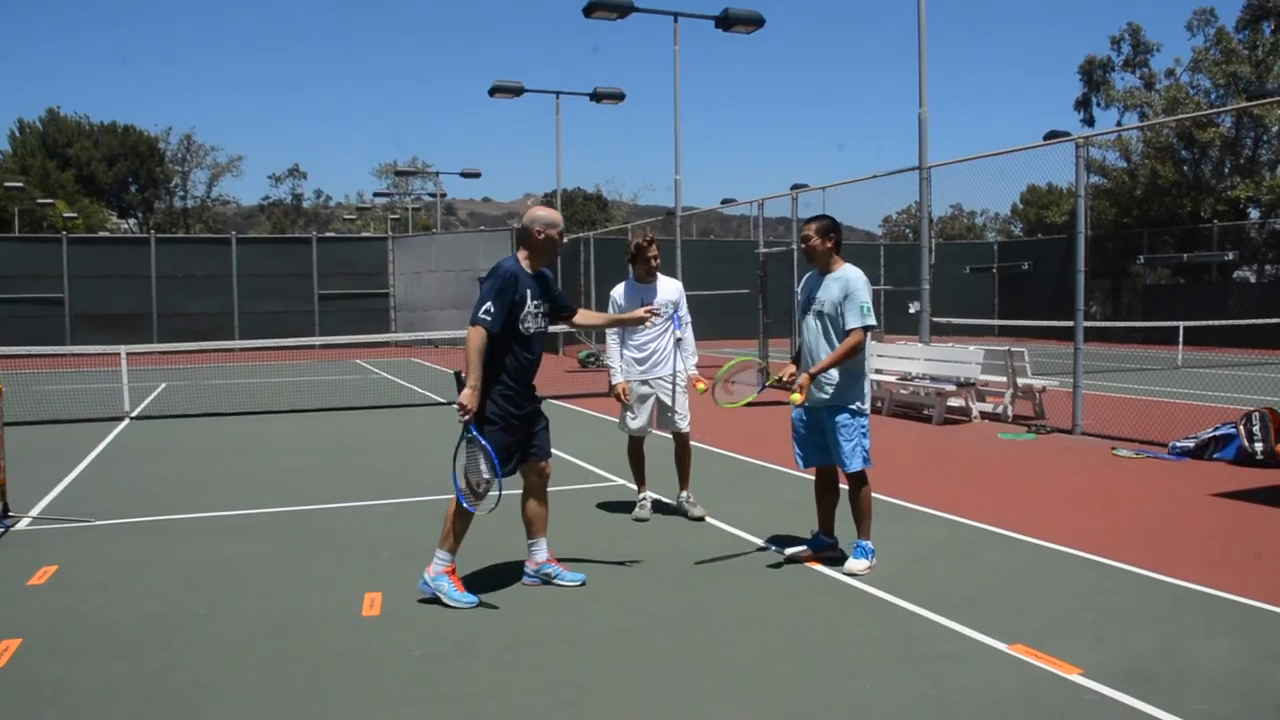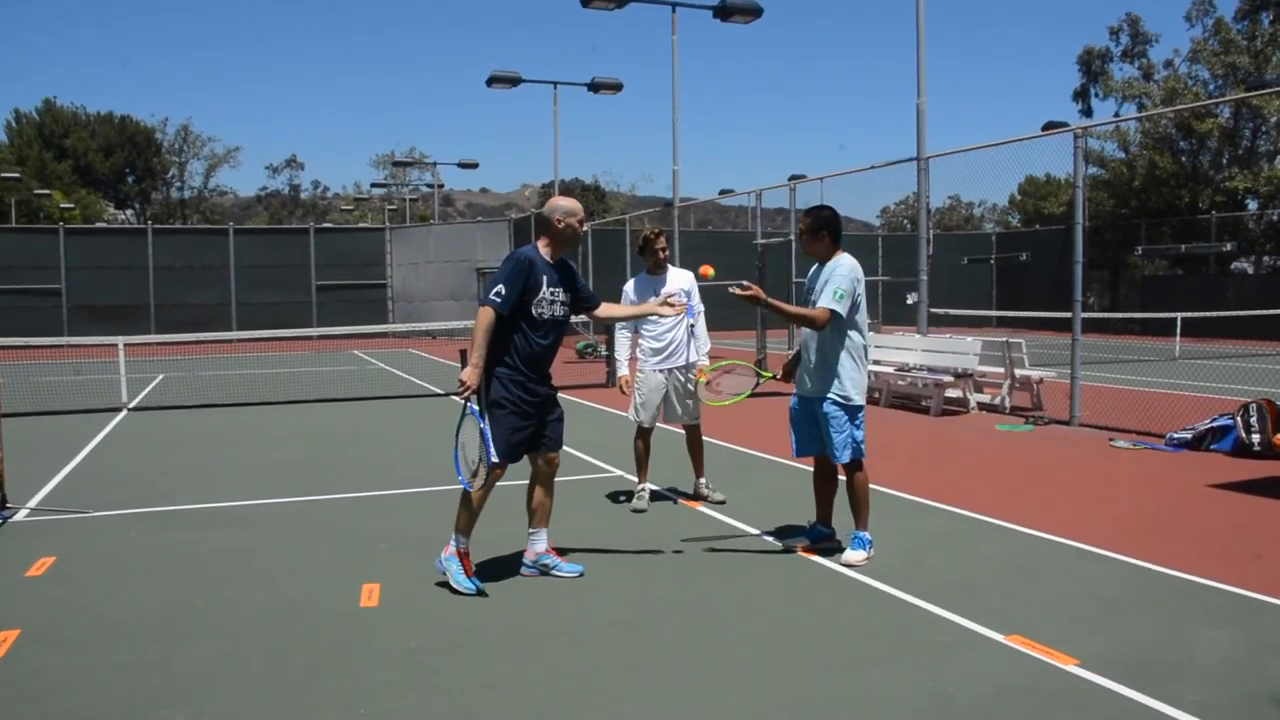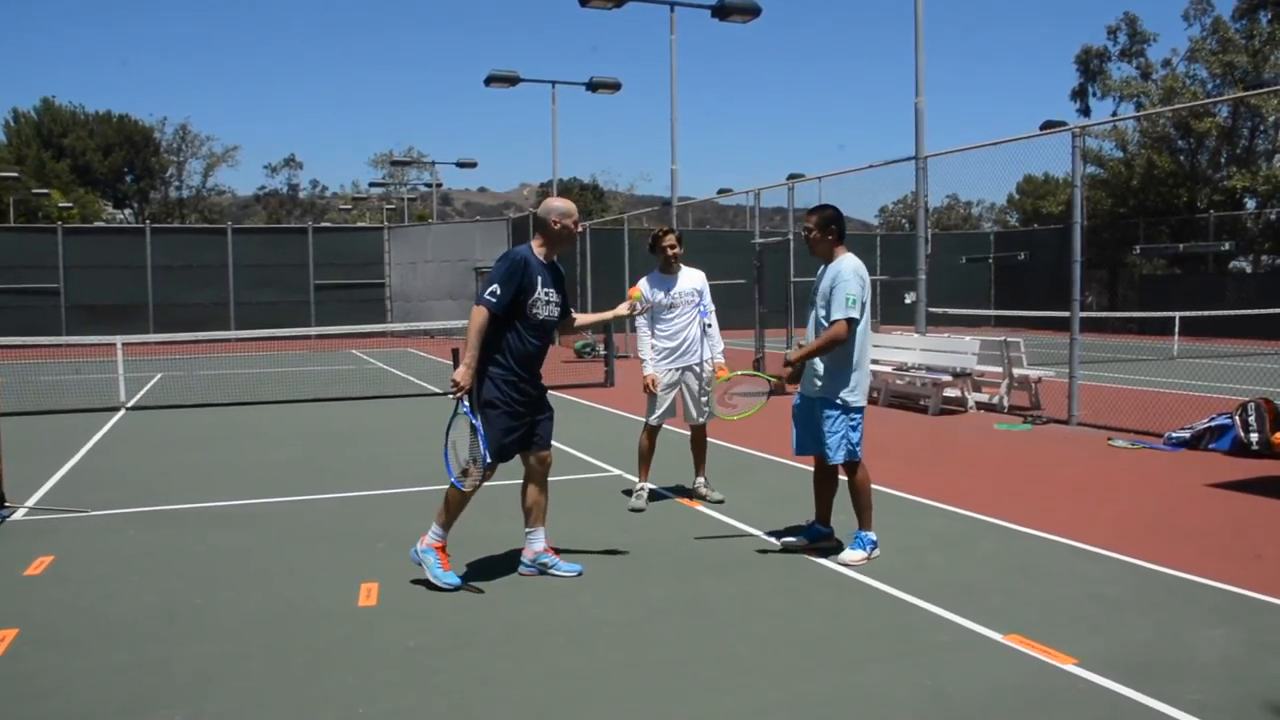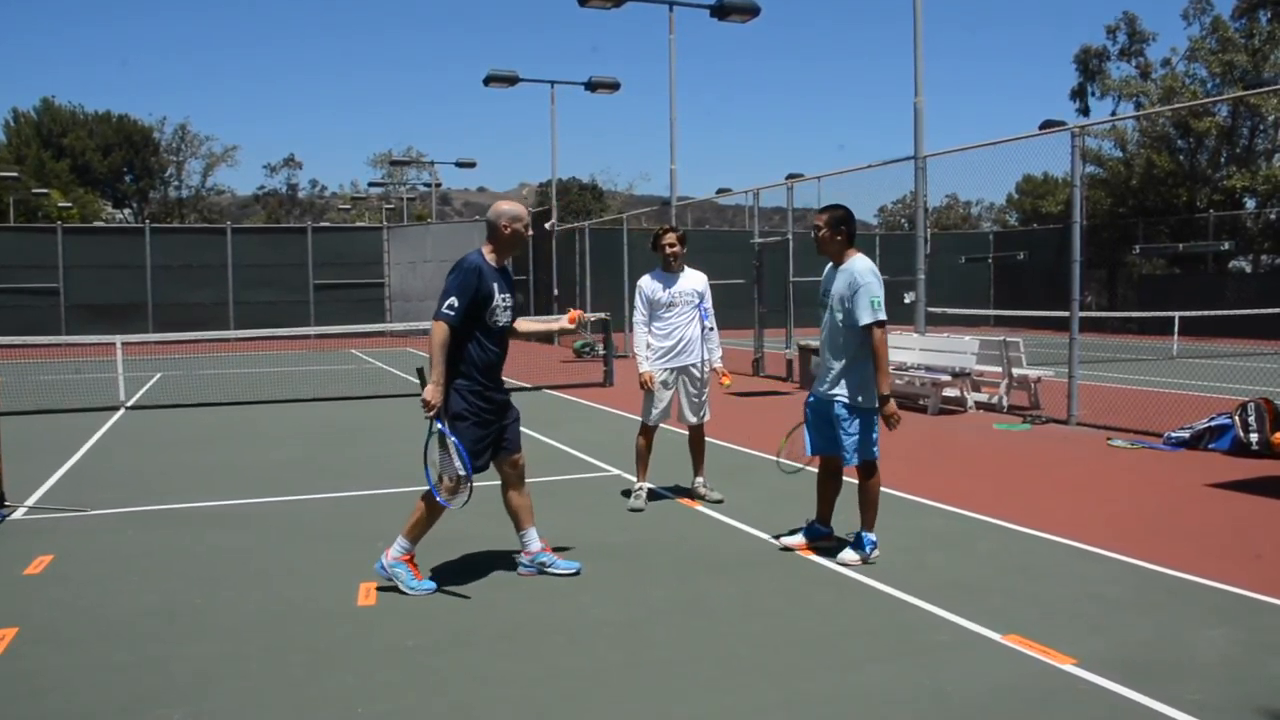
dt=0.3s
person 1, frame 1
left shoulder: (543, 279)
right shoulder: (506, 274)
left elbow: (574, 315)
right elbow: (478, 329)
left wrist: (625, 318)
right wrist: (471, 387)
left hip: (523, 398)
right hip: (492, 399)
left knee: (539, 474)
left ankle: (538, 562)
right ankle: (439, 572)
person 1, frame 2
left shoulder: (567, 272)
right shoulder: (523, 260)
left elbow: (599, 309)
right elbow: (488, 310)
left wrist: (650, 309)
right wrist: (474, 365)
left hip: (540, 386)
right hip: (506, 384)
left knee: (547, 463)
right knee: (491, 468)
left ankle: (537, 553)
right ankle: (454, 553)
person 1, frame 3
left shoulder: (556, 272)
right shoulder: (516, 261)
left elbow: (566, 322)
right elbow: (482, 310)
left wrist: (615, 313)
right wrist: (468, 365)
left hip: (530, 384)
right hip: (498, 383)
left knee: (540, 463)
right knee: (482, 467)
left ankle: (535, 552)
right ankle: (431, 546)
person 1, frame 4
left shoulder: (503, 273)
right shoulder: (469, 270)
right elbow: (441, 325)
left wrist: (554, 326)
right wrist: (436, 383)
left hip: (493, 391)
right hip: (464, 394)
left knee: (514, 467)
left ankle: (534, 552)
right ankle: (396, 558)
person 2, frame 1
left shoulder: (852, 280)
right shoulder: (808, 282)
left elbow: (857, 339)
left wrist: (815, 372)
right wrist: (795, 364)
left hip: (845, 398)
right hip: (810, 397)
left knee: (854, 471)
right knee: (822, 470)
left ankle: (864, 545)
right ankle: (825, 538)
person 2, frame 2
left shoulder: (844, 269)
right shoulder: (817, 269)
left elbow: (819, 319)
left wrist: (766, 301)
right wrist: (796, 360)
left hip: (839, 388)
right hip: (811, 385)
left knee: (850, 461)
right knee: (821, 460)
left ankle: (862, 536)
right ankle: (823, 529)
person 2, frame 3
left shoulder: (848, 270)
right shoulder: (826, 270)
left elbow: (840, 331)
left wrist: (797, 356)
right wrist: (804, 363)
left hip: (839, 389)
right hip: (816, 386)
left knee: (849, 460)
right knee: (822, 460)
left ankle: (866, 536)
right ankle: (821, 528)
person 2, frame 4
left shoulder: (862, 273)
right shoulder: (830, 270)
left elbow: (877, 333)
left wrist: (885, 393)
left hip: (854, 391)
right hip: (825, 387)
left knee: (863, 462)
right knee: (826, 459)
left ankle: (866, 538)
right ankle: (820, 528)
person 3, frame 1
left shoulder: (674, 287)
right shoulder: (619, 293)
left elbow: (685, 328)
right elbow: (613, 338)
left wrist: (691, 366)
right wrist: (617, 378)
left hip: (670, 372)
right hip: (634, 377)
left knee: (681, 433)
right knee: (635, 436)
left ankle: (685, 496)
right ankle: (643, 496)
person 3, frame 2
left shoulder: (686, 278)
right shoulder: (633, 287)
left elbow: (698, 318)
right elbow: (625, 330)
left wrist: (703, 357)
right wrist: (622, 369)
left hip: (685, 364)
right hip: (650, 367)
left knee: (692, 425)
right knee: (644, 427)
left ankle: (700, 483)
right ankle: (642, 488)
person 3, frame 3
left shoulder: (697, 278)
right shoulder: (645, 285)
left elbow: (710, 318)
right elbow: (643, 329)
left wrist: (718, 355)
right wrist: (647, 369)
left hip: (697, 362)
right hip: (663, 366)
left knee: (699, 424)
right knee: (652, 425)
left ankle: (700, 483)
right ankle: (641, 486)
person 3, frame 4
left shoulder: (699, 280)
right shoulder: (646, 283)
left elbow: (709, 322)
right elbow: (640, 326)
left wrist: (716, 360)
right wrist: (642, 366)
left hip: (694, 363)
right hip: (659, 366)
left knee: (696, 425)
right knee: (648, 426)
left ankle: (699, 483)
right ankle: (640, 486)
